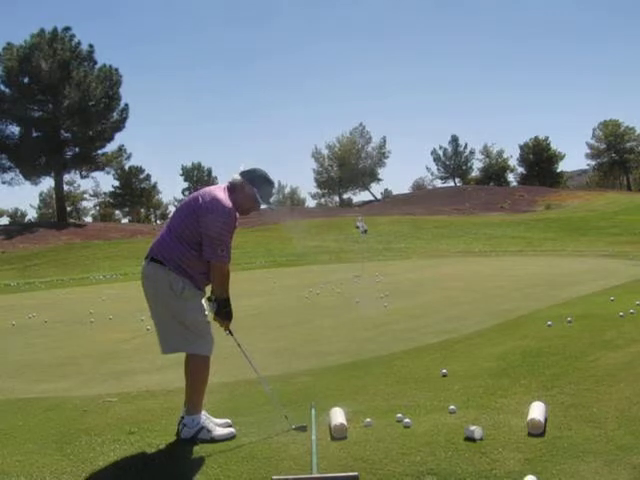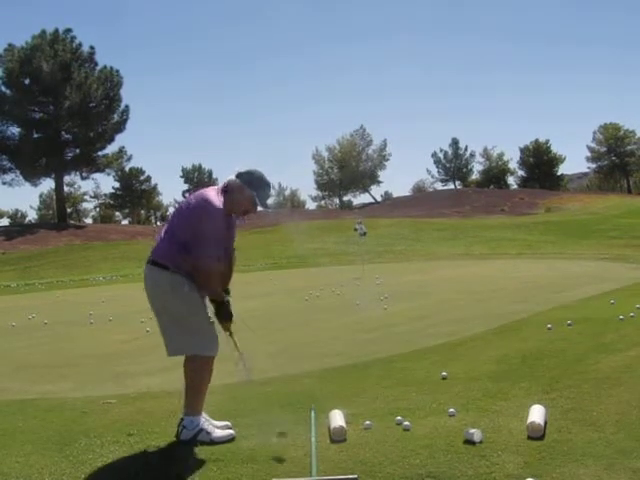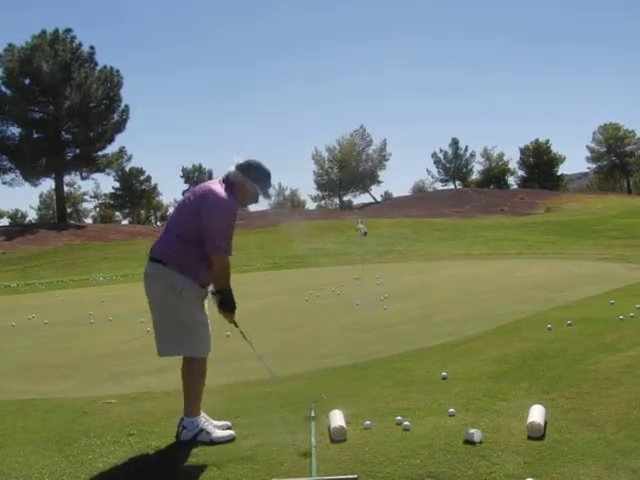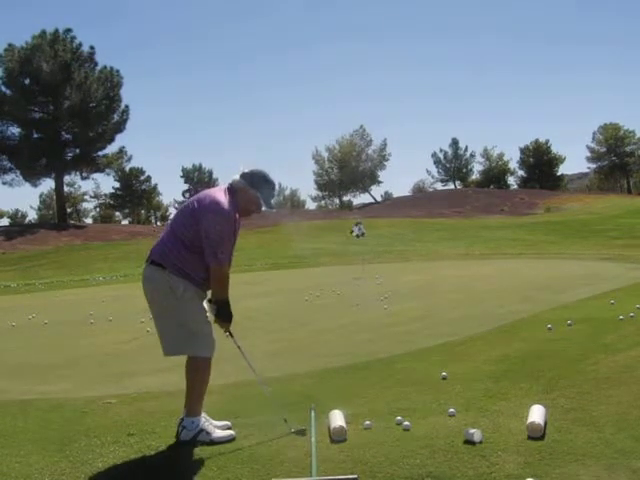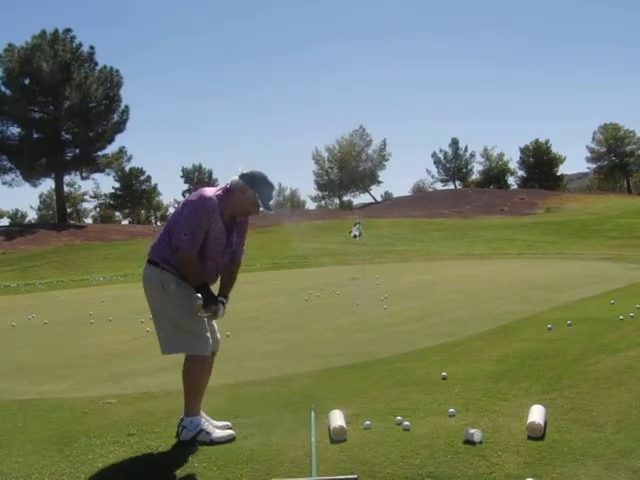
dt=1s
person 1, frame 1
left shoulder: (220, 201)
right shoulder: (221, 208)
left elbow: (217, 261)
right elbow: (218, 264)
left wrist: (217, 298)
right wrist: (223, 303)
left hip: (173, 275)
right hip: (170, 277)
left knee: (198, 345)
right knee: (200, 346)
left ankle: (193, 414)
right ankle: (192, 423)
person 1, frame 2
left shoulder: (229, 211)
right shoulder: (210, 207)
left elbow: (226, 254)
right elbow: (206, 265)
left wrist: (223, 294)
right wrist: (219, 303)
left hip: (179, 278)
right hip: (170, 279)
left knee: (203, 346)
right knee: (204, 347)
left ankle: (192, 415)
right ankle: (191, 424)
person 1, frame 3
left shoulder: (216, 194)
right shoulder: (220, 200)
left elbow: (215, 253)
right elbow: (219, 256)
left wrist: (219, 291)
right wrist: (226, 296)
left hip: (173, 274)
right hip: (172, 277)
left knee: (196, 347)
right knee: (196, 349)
left ankle: (193, 416)
right ankle: (191, 425)
person 1, frame 4
left shoulder: (227, 208)
right shoulder: (218, 208)
left elbow: (220, 264)
right elbow: (217, 266)
left wrist: (217, 301)
right wrist: (222, 306)
left hip: (176, 278)
right hip: (170, 279)
left knee: (200, 348)
right knee: (201, 348)
left ankle: (193, 416)
right ankle: (191, 425)
person 1, frame 5
left shoulder: (239, 217)
right shoulder: (204, 203)
left elbow: (234, 258)
right elbow: (184, 254)
left wrist: (222, 296)
right wrist: (205, 291)
left hip: (189, 283)
right hip: (167, 278)
left knee: (209, 348)
right knee: (198, 348)
left ankle: (193, 415)
right ankle: (191, 425)
